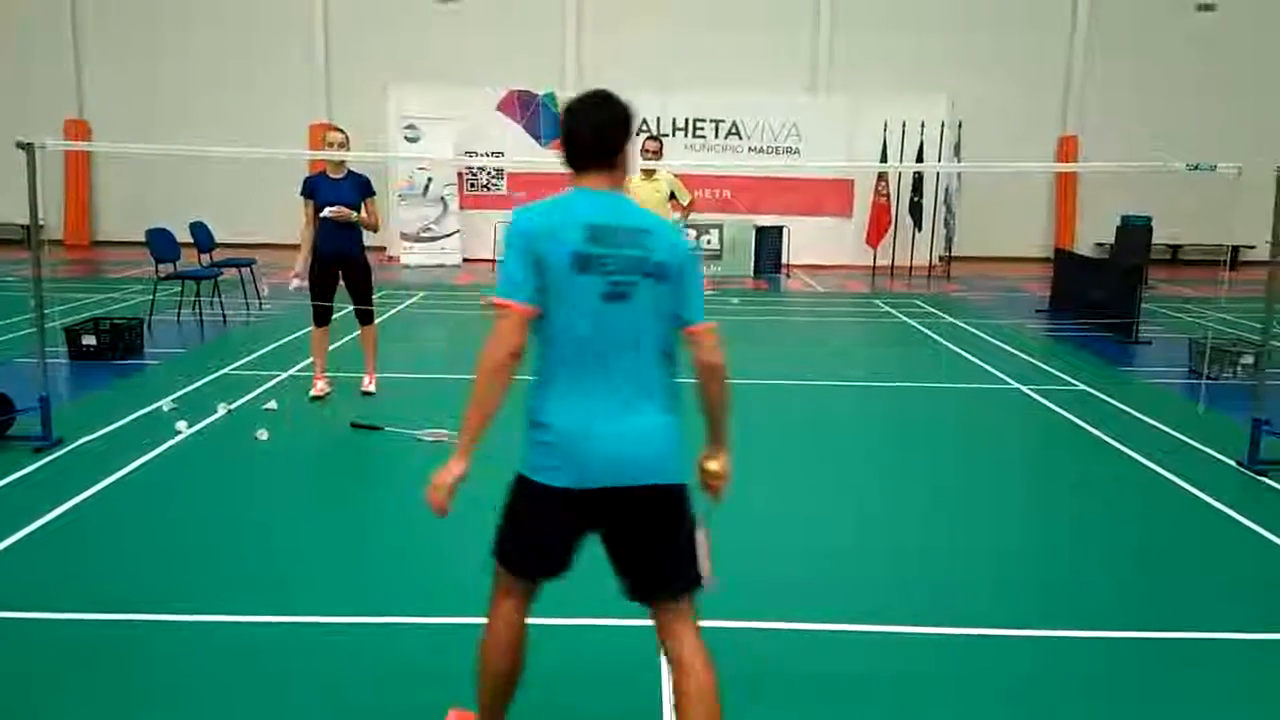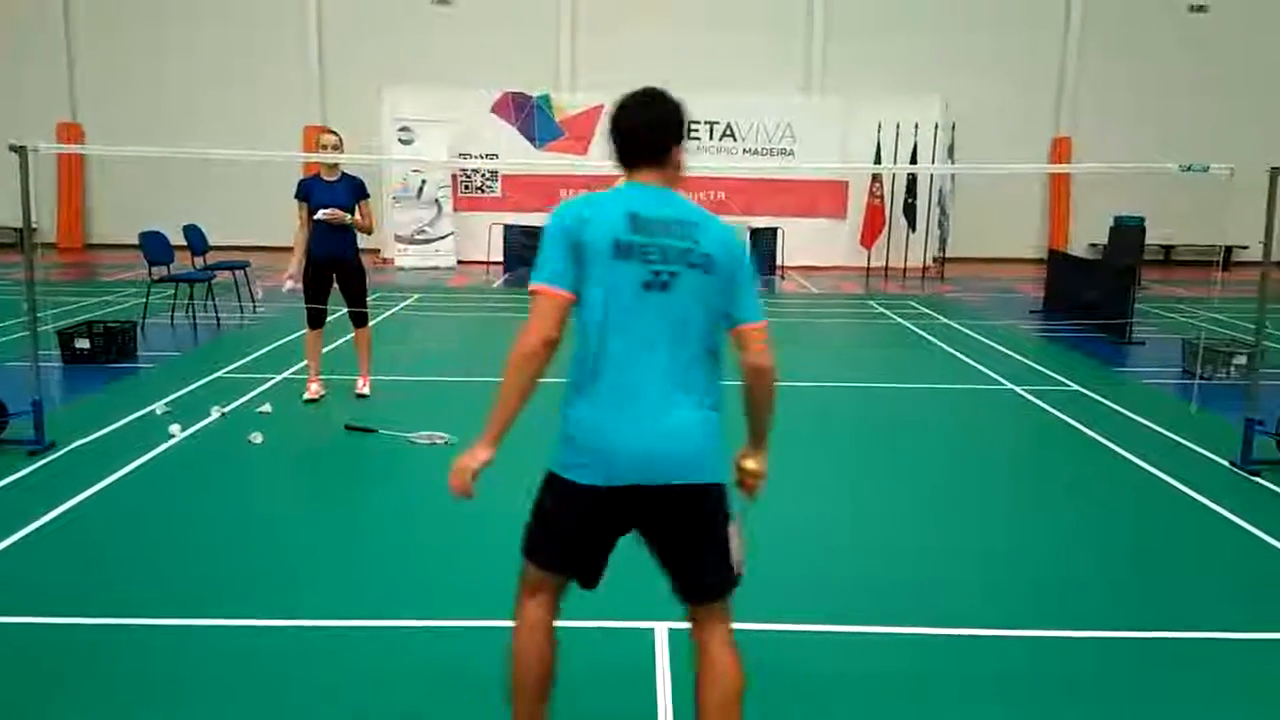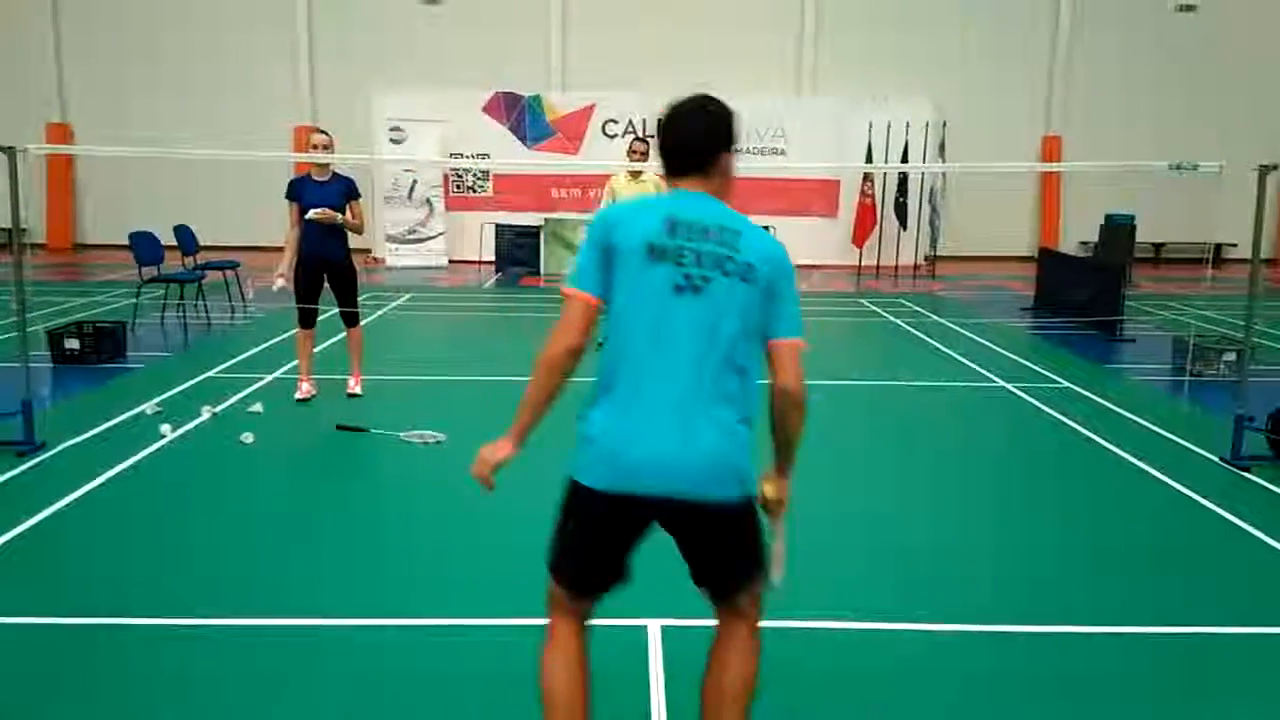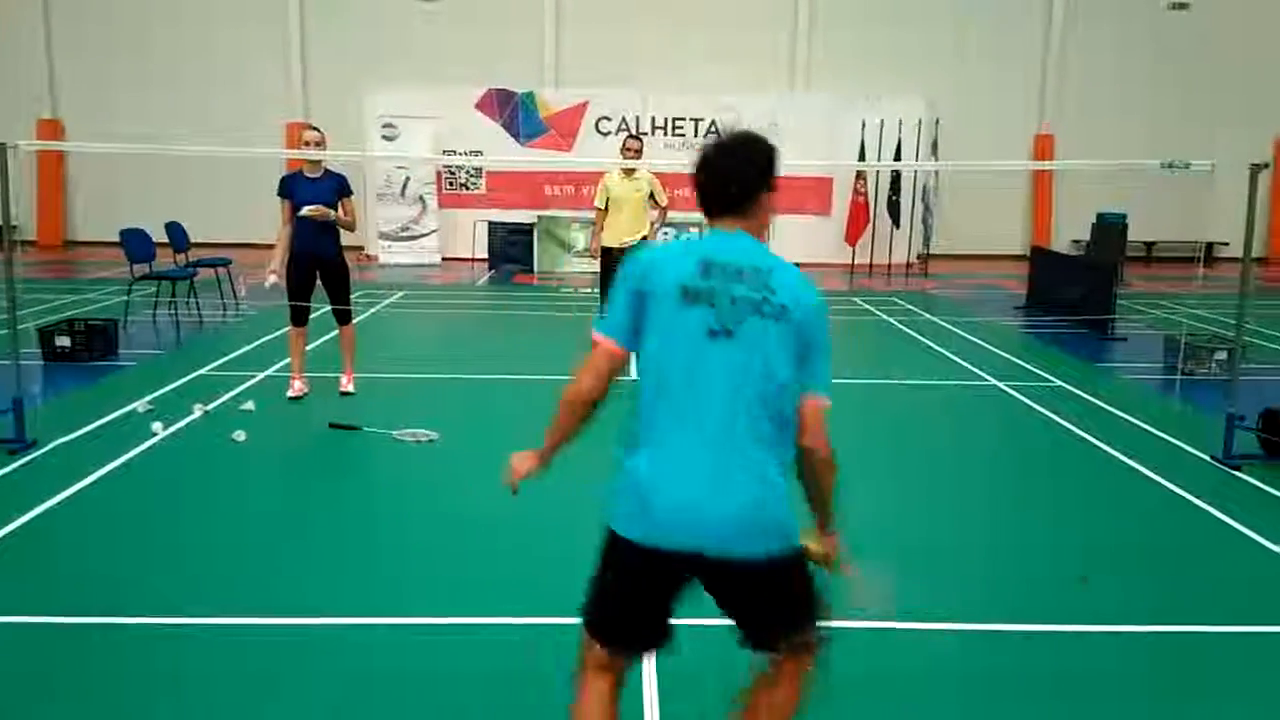
dt=0.1s
person 1, frame 1
left shoulder: (533, 226)
right shoulder: (671, 240)
left elbow: (505, 348)
right elbow: (710, 362)
left wrist: (461, 454)
right wrist: (717, 450)
left hip: (561, 457)
right hip: (652, 462)
left knee: (510, 595)
right knee: (679, 624)
person 1, frame 2
left shoulder: (577, 218)
right shoulder: (723, 237)
left elbow: (540, 335)
right elbow: (760, 362)
left wrist: (487, 441)
right wrist: (755, 450)
left hip: (593, 454)
right hip: (690, 458)
left knee: (538, 592)
right knee: (713, 623)
person 1, frame 3
left shoulder: (615, 223)
right shoulder: (765, 250)
left elbow: (566, 341)
right elbow: (790, 385)
left wrist: (512, 438)
right wrist: (781, 471)
left hip: (611, 464)
right hip: (714, 471)
left knee: (565, 620)
right knee: (740, 617)
person 1, frame 4
left shoulder: (649, 265)
right shoulder: (800, 295)
left elbow: (590, 384)
right elbow: (814, 442)
left wrist: (540, 454)
right wrist: (825, 528)
left hip: (648, 514)
right hip: (756, 525)
left knee: (600, 666)
right knee: (795, 650)
person 2, frame 1
left shoulder: (361, 181)
right shoulder: (312, 183)
left elbow: (375, 224)
right elbow: (309, 225)
left wrist: (353, 216)
right wrist: (301, 261)
left hip: (354, 258)
right hip: (323, 258)
left knee: (365, 315)
right knee: (321, 318)
left ankle: (369, 375)
right ankle: (319, 378)
person 2, frame 2
left shoulder: (355, 184)
right shoulder: (306, 185)
left elbow: (368, 227)
right elbow: (303, 228)
left wrist: (347, 219)
right wrist: (295, 263)
left hip: (348, 260)
right hip: (317, 261)
left knee: (359, 318)
right knee: (314, 320)
left ankle: (364, 377)
right ankle: (314, 380)
person 2, frame 3
left shoulder: (346, 184)
right shoulder: (297, 185)
left elbow: (359, 227)
right elbow: (294, 228)
left wrist: (338, 218)
right wrist: (285, 263)
left hip: (340, 260)
right hip: (308, 261)
left knee: (351, 317)
right knee: (306, 320)
left ankle: (355, 377)
right ankle: (305, 380)
person 2, frame 4
left shoulder: (338, 181)
right shoulder: (289, 182)
left elbow: (351, 224)
right elbow: (286, 225)
left wrist: (331, 215)
right wrist: (277, 260)
left hip: (332, 257)
right hip: (300, 258)
left knee: (343, 315)
right knee: (298, 318)
left ankle: (347, 375)
right ankle: (297, 378)
